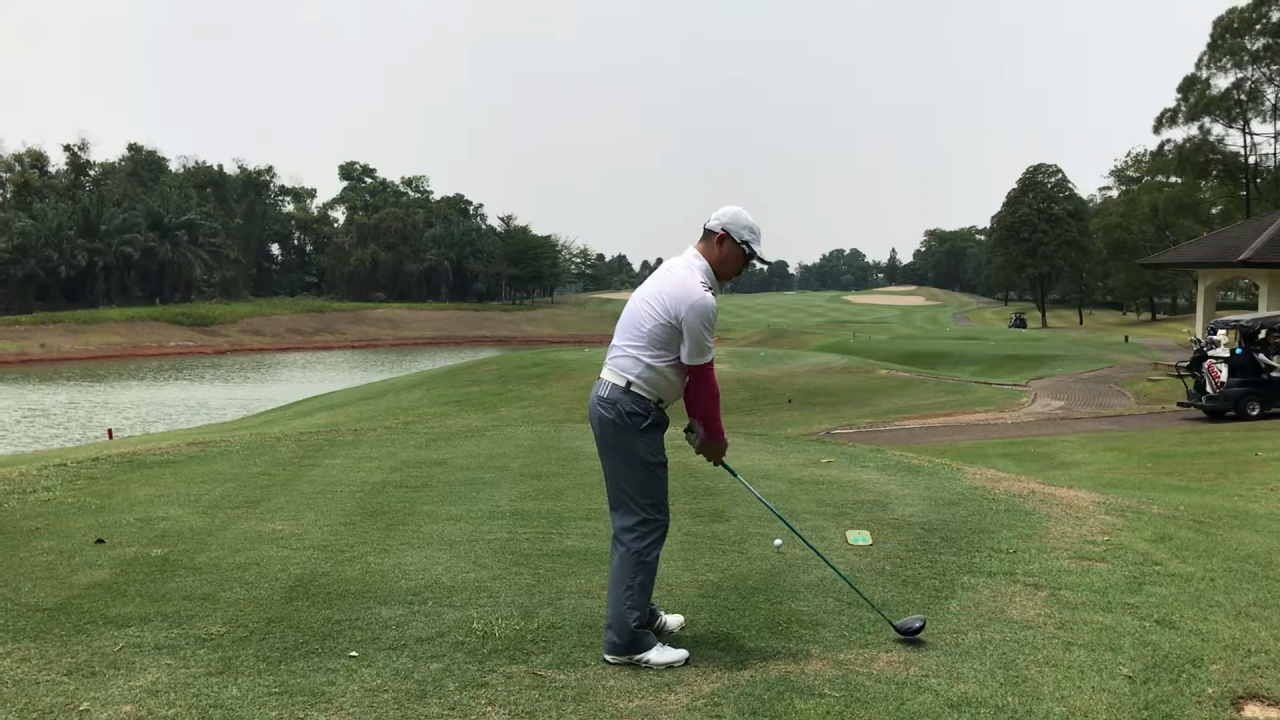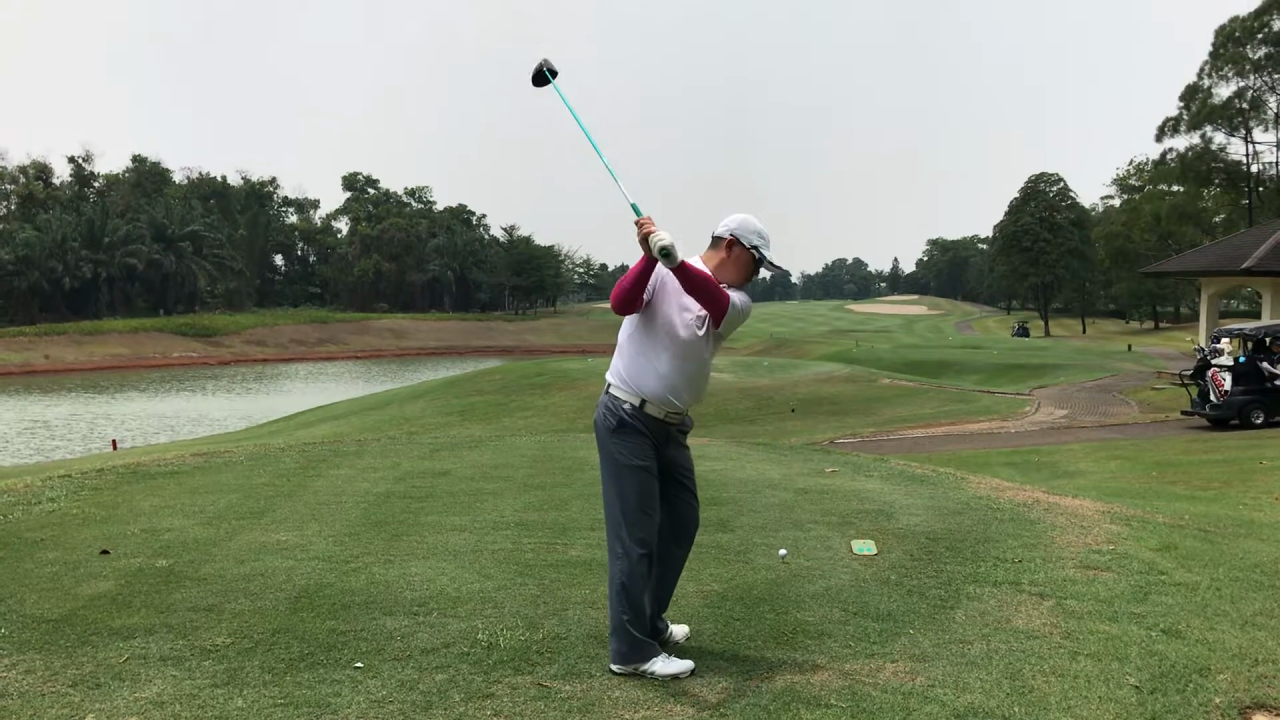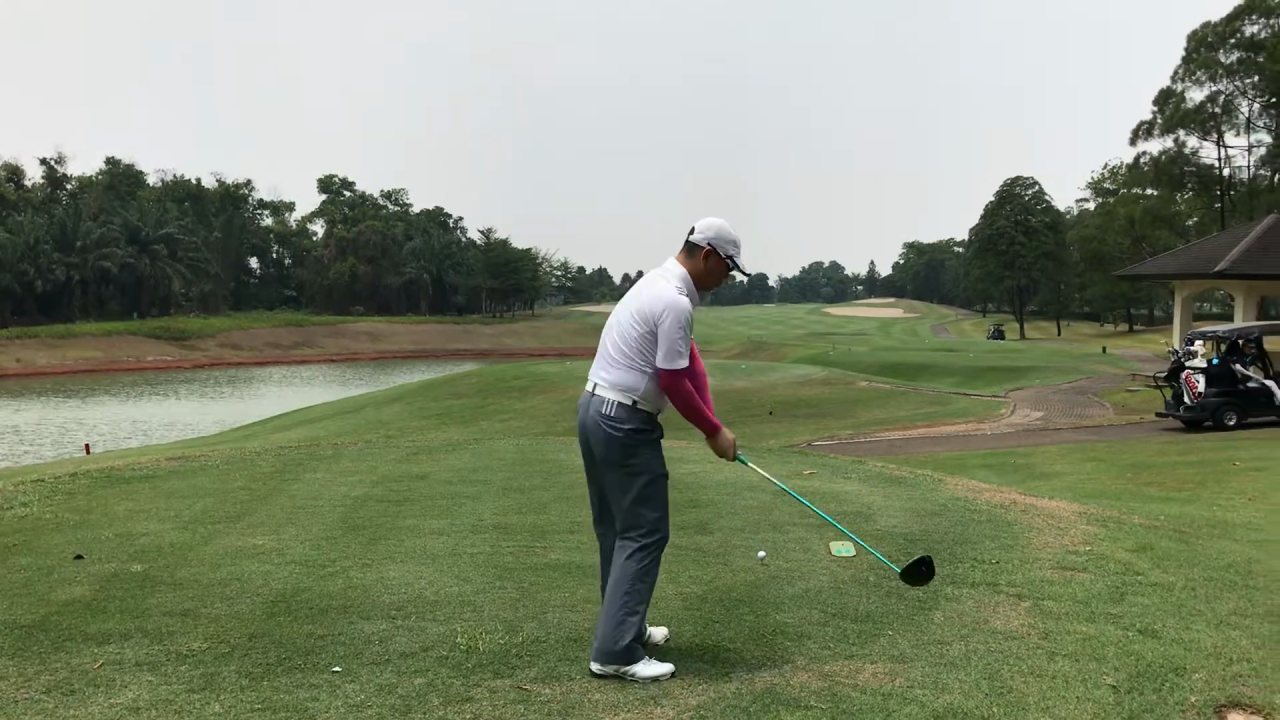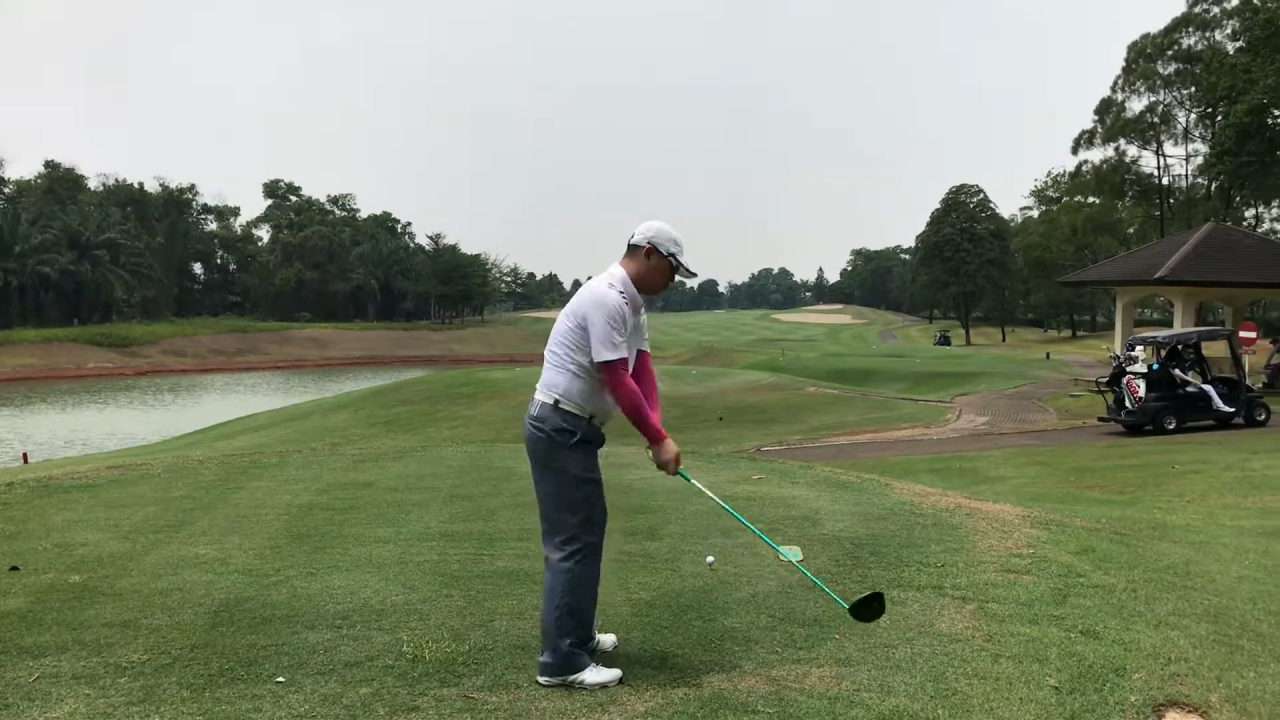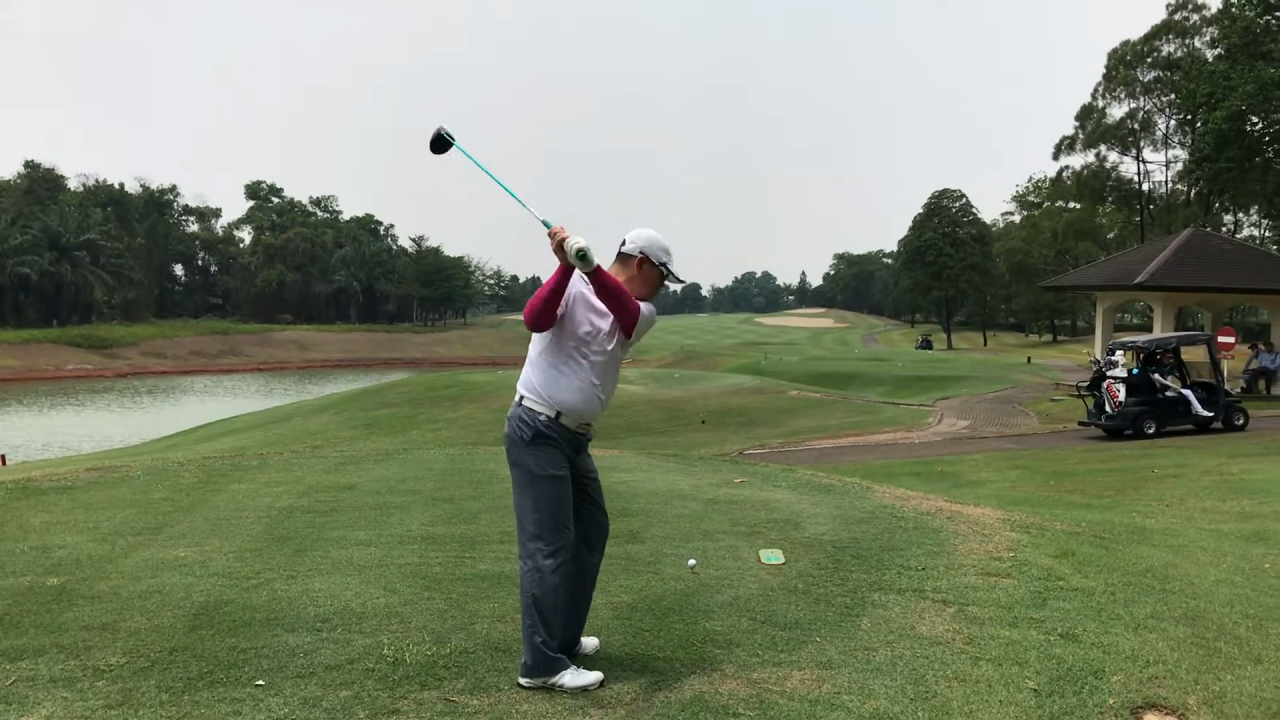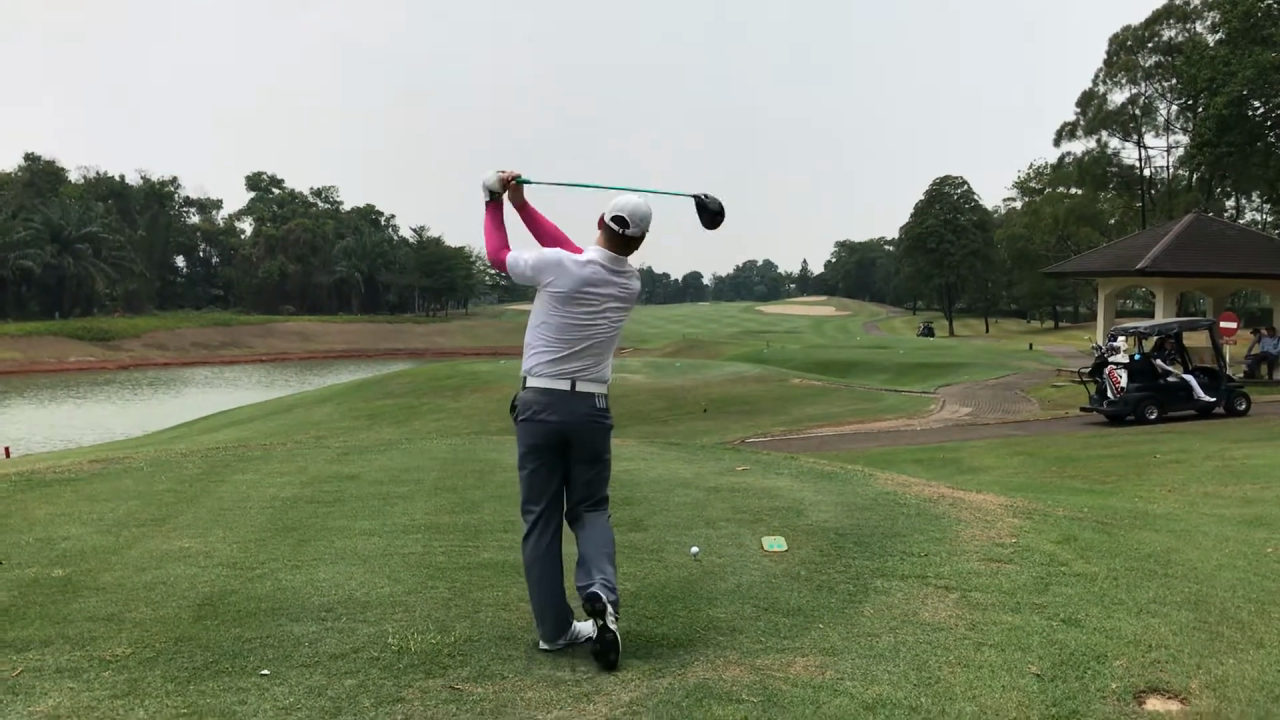
dt=0.7s
person 1, frame 1
left shoulder: (678, 269)
right shoulder: (697, 297)
right elbow: (702, 378)
left wrist: (697, 421)
right wrist: (715, 435)
left hip: (620, 404)
right hip: (629, 412)
left knee: (641, 516)
right knee: (642, 522)
left ankle: (637, 612)
right ankle: (626, 640)
person 1, frame 2
left shoulder: (736, 301)
right shoulder: (654, 271)
left elbow: (711, 299)
right elbow: (621, 303)
left wrist: (673, 258)
right wrist: (651, 255)
left hip: (671, 426)
right hip: (626, 419)
left knee: (680, 525)
right knee: (634, 534)
left ankle: (648, 623)
right ankle: (631, 649)
person 1, frame 3
left shoulder: (659, 282)
right shoulder: (676, 304)
left elbow: (692, 362)
right elbow: (672, 385)
left wrist: (710, 419)
right wrist: (715, 432)
left hip: (594, 410)
right hip: (625, 422)
left knee: (616, 529)
right knee: (643, 535)
left ankle: (622, 626)
right ankle: (614, 651)
person 1, frame 4
left shoulder: (628, 304)
right shoulder: (607, 299)
left elbow: (643, 373)
right elbow: (618, 384)
left wrist: (658, 429)
right wrist: (657, 441)
left hip: (556, 423)
right hip: (562, 428)
left knee: (577, 533)
right knee: (574, 541)
left ankle: (575, 635)
right ankle: (560, 661)
person 1, frame 5
left shoulder: (642, 311)
right shoulder: (573, 286)
left elbow: (626, 314)
right elbow: (535, 319)
left wrist: (588, 261)
right wrist: (567, 266)
left hip: (569, 436)
right hip: (537, 431)
left knee: (590, 535)
right knee: (548, 543)
left ankle: (562, 638)
right ankle: (542, 663)
person 1, frame 6
left shoulder: (560, 267)
right shoulder: (630, 286)
left elbow: (498, 256)
left wrist: (496, 202)
right wrist: (522, 204)
left hip: (539, 404)
right hip: (590, 408)
left knee: (541, 517)
right knee: (590, 508)
left ankle: (554, 628)
right ankle: (601, 595)
